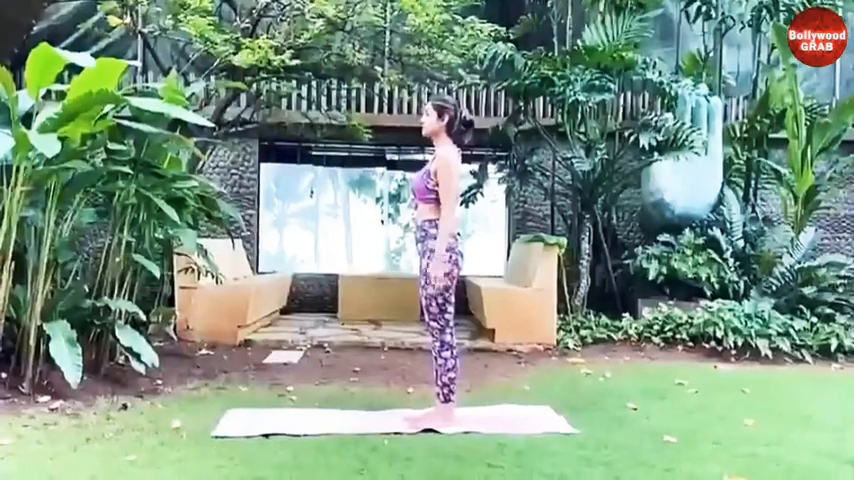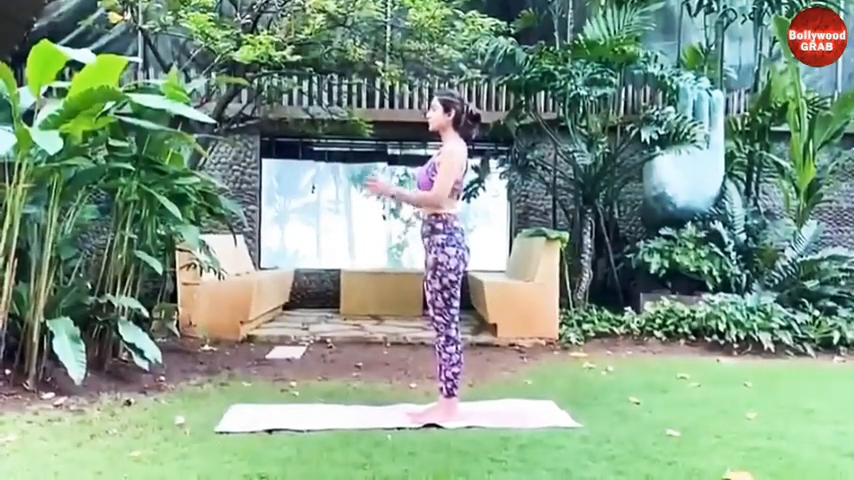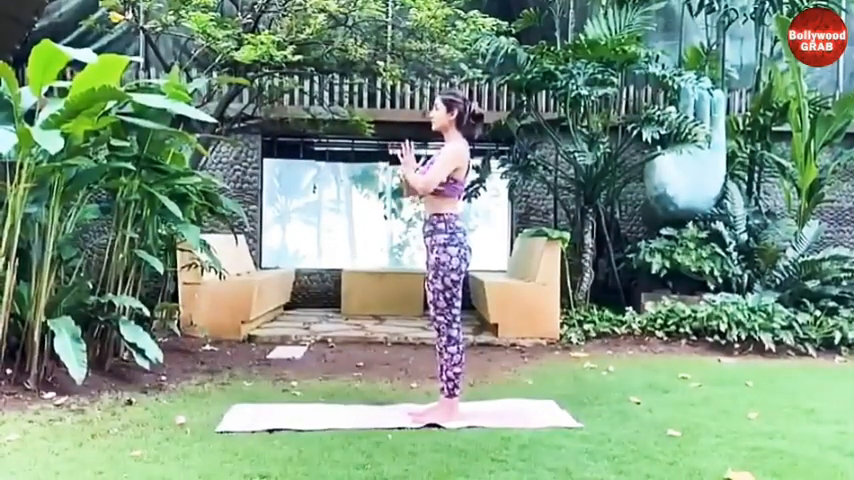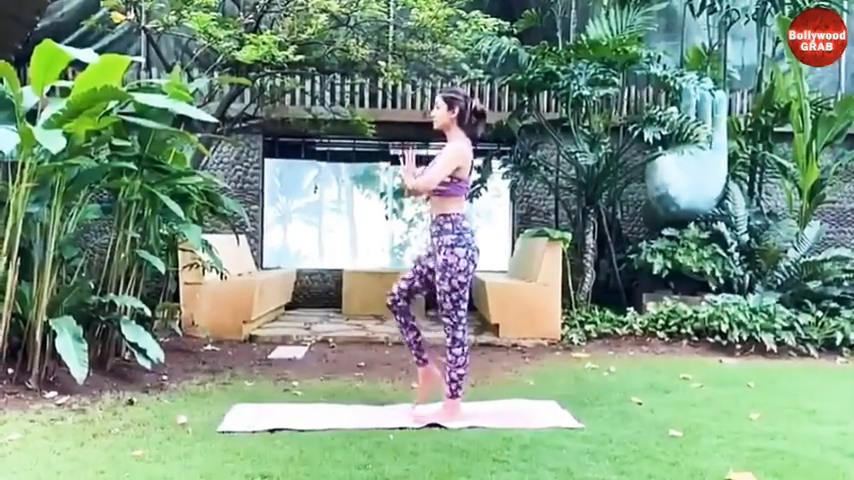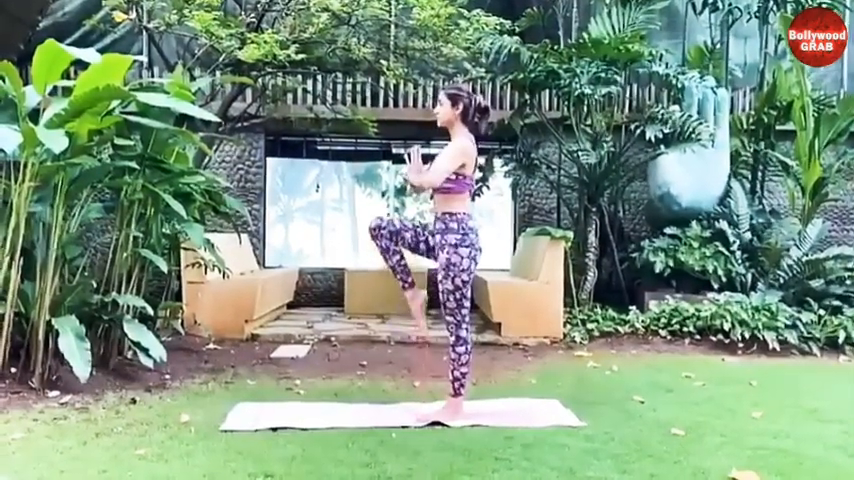
dt=1s
person 1, frame 1
left shoulder: (446, 156)
right shoulder: (439, 156)
left elbow: (449, 212)
left wrist: (439, 258)
left hip: (438, 246)
right hip: (430, 244)
left knee: (441, 329)
right knee: (437, 328)
left ankle: (445, 410)
right ankle: (443, 406)
person 1, frame 2
left shoulder: (453, 149)
right shoulder: (447, 150)
left elbow: (437, 198)
left wrist: (392, 191)
right wrist: (394, 192)
left hip: (445, 238)
right hip: (438, 238)
left knee: (446, 323)
right knee: (442, 323)
left ankle: (448, 405)
right ankle: (446, 400)
person 1, frame 3
left shoulder: (456, 148)
right shoulder: (447, 149)
left elbow: (424, 185)
right elbow: (413, 191)
left wrist: (410, 169)
right wrist: (408, 169)
left hip: (447, 238)
right hip: (438, 237)
left knee: (448, 322)
right knee: (441, 321)
left ankle: (450, 405)
right ankle: (446, 400)
person 1, frame 4
left shoulder: (458, 147)
right shoulder: (451, 148)
left elbow: (424, 185)
right elbow: (422, 186)
left wrist: (409, 177)
right wrist: (411, 177)
left hip: (454, 239)
right hip: (442, 239)
left knee: (454, 322)
right knee: (398, 298)
left ankle: (452, 405)
right ankle: (426, 369)
person 1, frame 5
left shoulder: (462, 144)
right shoulder: (455, 145)
left elbow: (429, 181)
right elbow: (428, 181)
left wrist: (414, 173)
right wrist: (417, 173)
left hip: (456, 235)
right hip: (441, 232)
left knee: (456, 320)
right knee: (381, 227)
left ankle: (454, 404)
right ankle: (412, 292)
